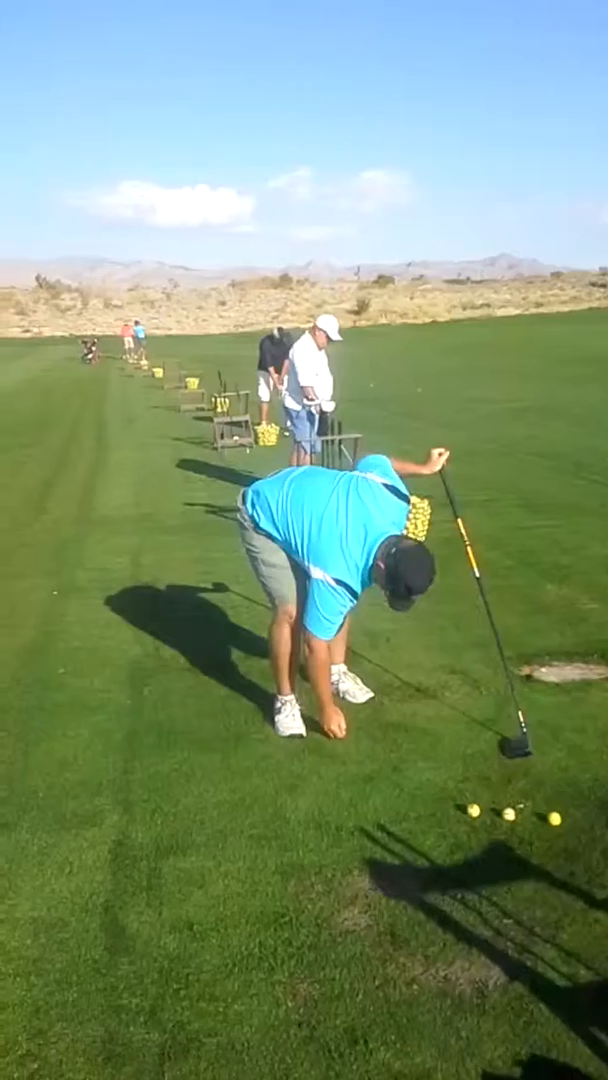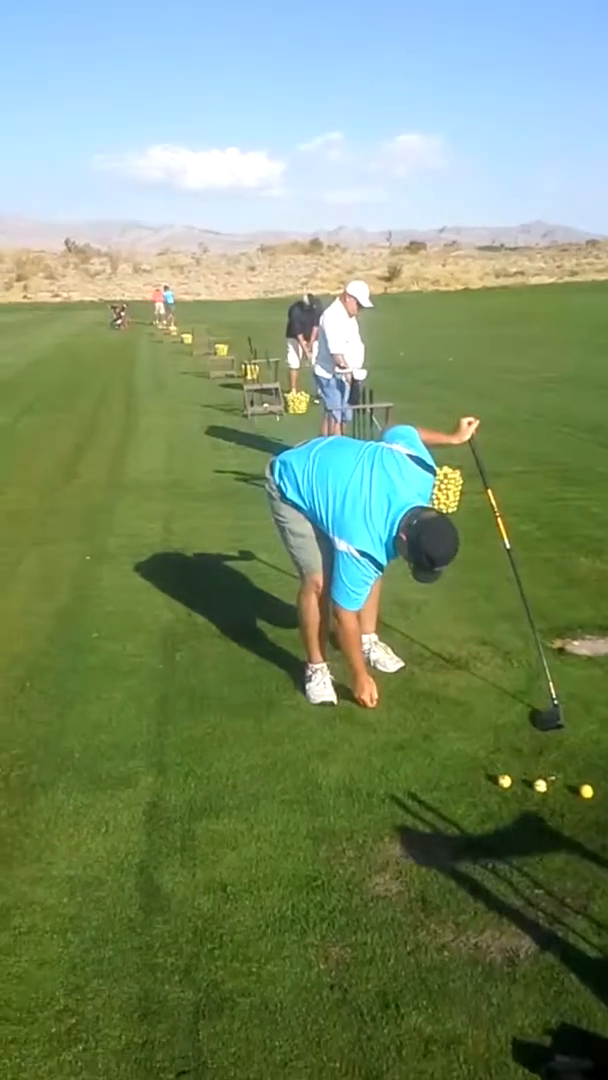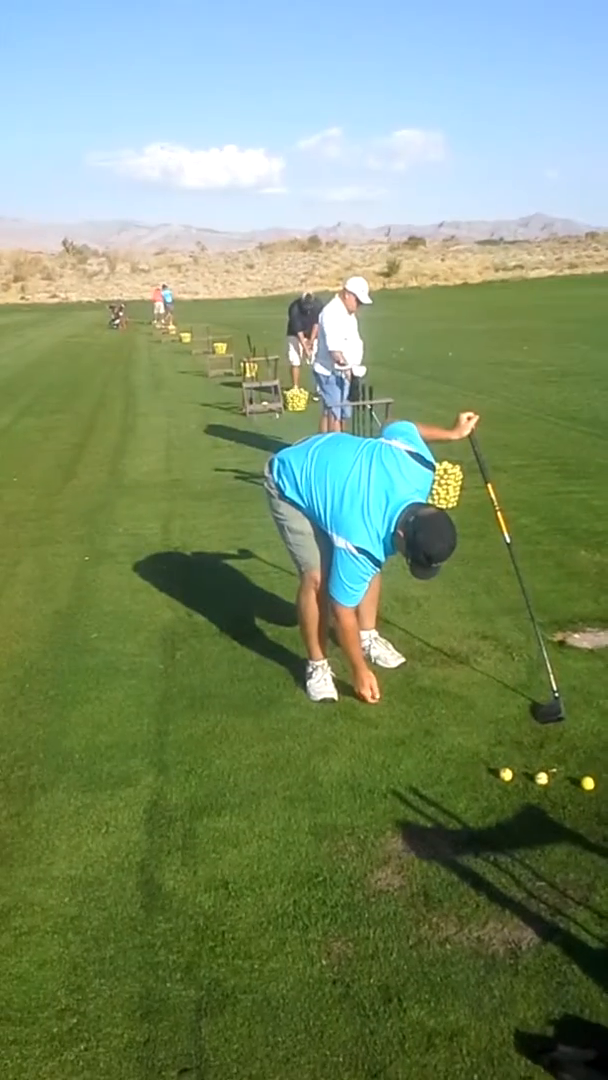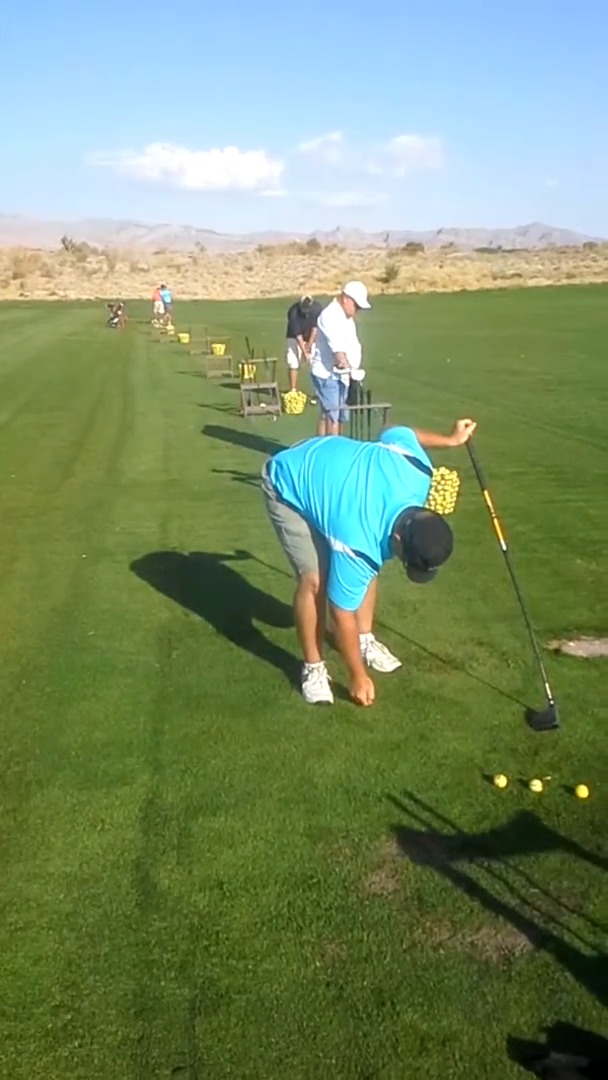
dt=0.3s
person 1, frame 1
left shoulder: (396, 501)
right shoulder: (338, 576)
left elbow: (373, 461)
right elbow: (315, 643)
left wrist: (424, 468)
right wrist: (327, 710)
left hip: (297, 489)
right hip: (262, 516)
left knee: (336, 604)
right knee: (291, 611)
left ankle: (337, 672)
right ankle: (285, 700)
person 1, frame 2
left shoulder: (421, 472)
right shoulder: (363, 546)
left elbow: (399, 432)
right elbow: (345, 614)
left wrist: (453, 438)
right wrist: (360, 678)
left hip: (327, 458)
right hip: (290, 485)
left knee: (370, 569)
right knee: (318, 581)
left ankle: (368, 640)
right ankle: (316, 668)
person 1, frame 3
left shoulder: (421, 467)
right shoulder: (360, 542)
left elbow: (399, 428)
right elbow: (342, 610)
left wrist: (453, 432)
right wrist: (360, 672)
left hip: (326, 457)
right hip: (289, 483)
left knee: (370, 564)
right knee: (317, 577)
left ankle: (368, 637)
right ankle: (317, 665)
person 1, frame 4
left shoulder: (418, 472)
right shoulder: (358, 545)
left elbow: (396, 434)
right elbow: (342, 614)
left wrist: (450, 440)
right wrist: (358, 677)
left hip: (324, 458)
right hip: (287, 486)
left knee: (365, 570)
right knee: (315, 579)
left ankle: (365, 640)
right ankle: (313, 667)
